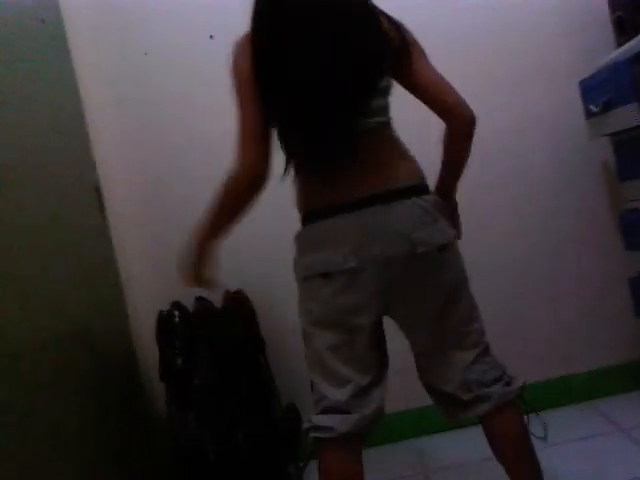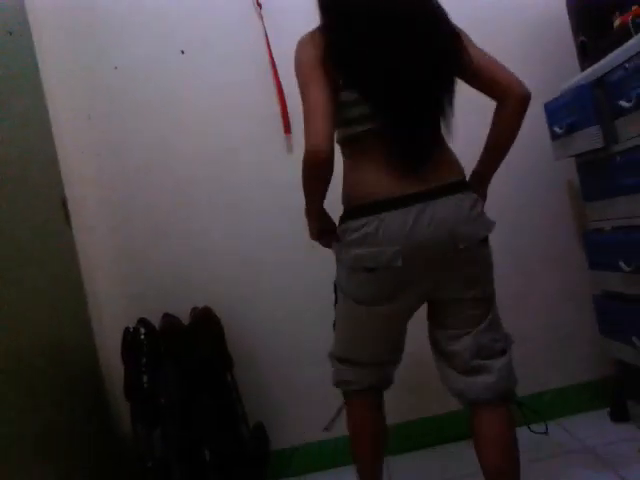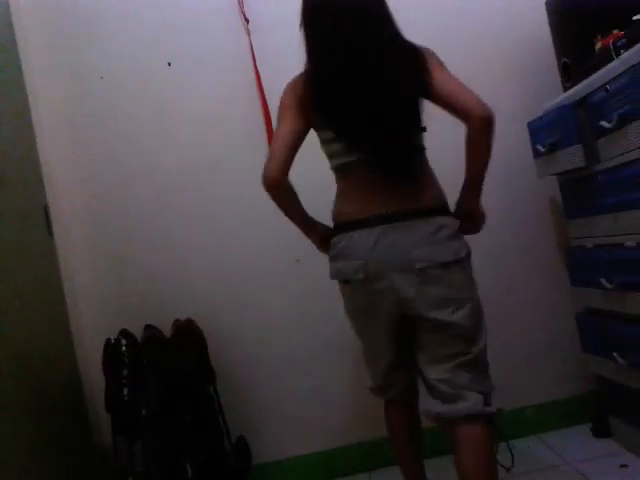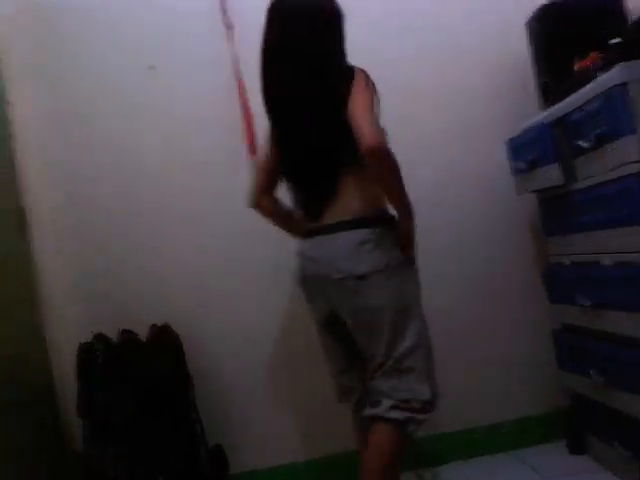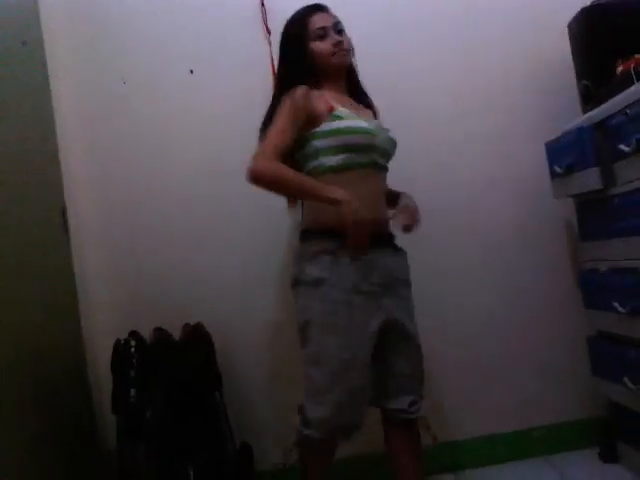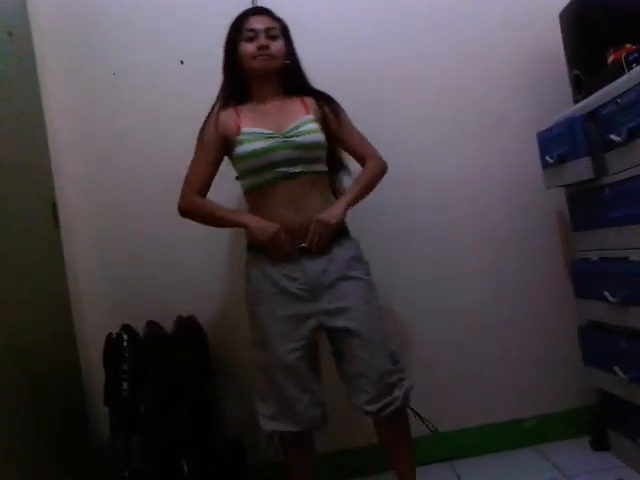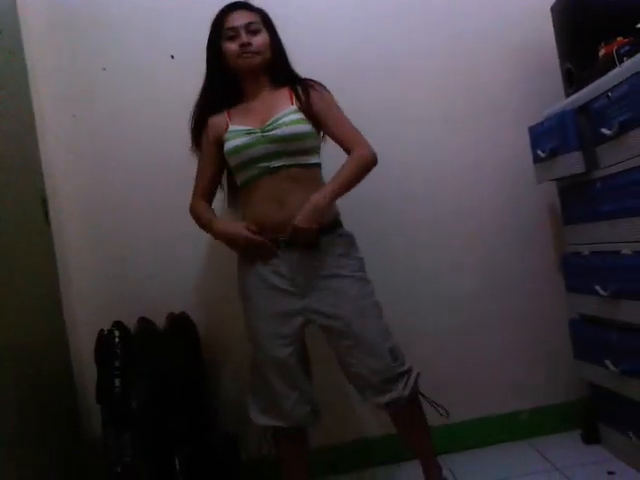
dt=0.4s
person 1, frame 1
left shoulder: (254, 49)
left elbow: (251, 172)
right elbow: (460, 117)
left wrist: (204, 240)
right wrist: (444, 195)
left hip: (329, 238)
right hip: (412, 220)
left knee: (338, 408)
right knee: (472, 373)
person 1, frame 2
left shoulder: (318, 47)
left elbow: (319, 149)
right elbow: (515, 94)
left wrist: (314, 214)
right wrist: (479, 181)
left hip: (375, 231)
right hip: (453, 213)
left knee: (359, 375)
right knee: (483, 372)
person 1, frame 3
left shoulder: (305, 88)
right shoulder: (412, 59)
left elbow: (274, 178)
right elbow: (480, 116)
left wrist: (318, 232)
right wrist: (469, 199)
left hip: (358, 250)
right hip: (427, 236)
left knee: (395, 386)
right knee: (465, 390)
person 1, frame 4
left shoulder: (287, 106)
right shoulder: (350, 78)
left elbow: (261, 197)
right elbow: (370, 144)
right wrist: (404, 209)
left hip: (317, 257)
right hip: (367, 248)
left knee: (366, 392)
right knee: (406, 390)
person 1, frame 5
left shoulder: (367, 109)
right shoulder: (303, 99)
right elbow: (260, 168)
left wrist: (401, 200)
right wrist: (338, 198)
left hip: (385, 258)
right hip: (330, 261)
left knee: (402, 392)
right knee: (335, 397)
person 1, frame 6
left shoulder: (315, 104)
right shoulder: (223, 121)
left elbow: (375, 162)
right elbow: (189, 201)
left wrist: (340, 207)
right wrist: (247, 220)
left hip: (336, 258)
right hip: (272, 271)
left knee: (381, 377)
right knee: (290, 397)
person 1, frame 7
left shoulder: (307, 93)
right shoulder: (218, 123)
left elbow: (363, 153)
right elbow: (199, 200)
left wrist: (320, 201)
right wrist: (222, 228)
left hip: (328, 251)
right hip: (264, 266)
left knee: (382, 368)
right knee: (280, 392)
